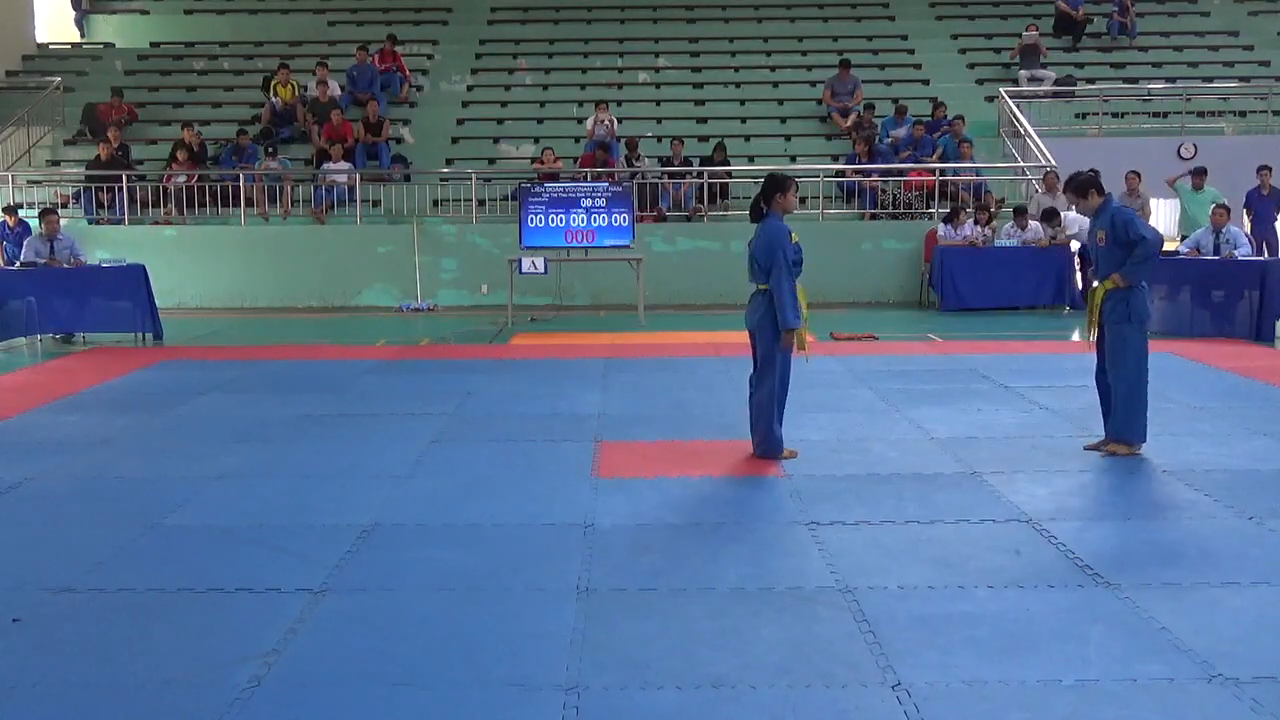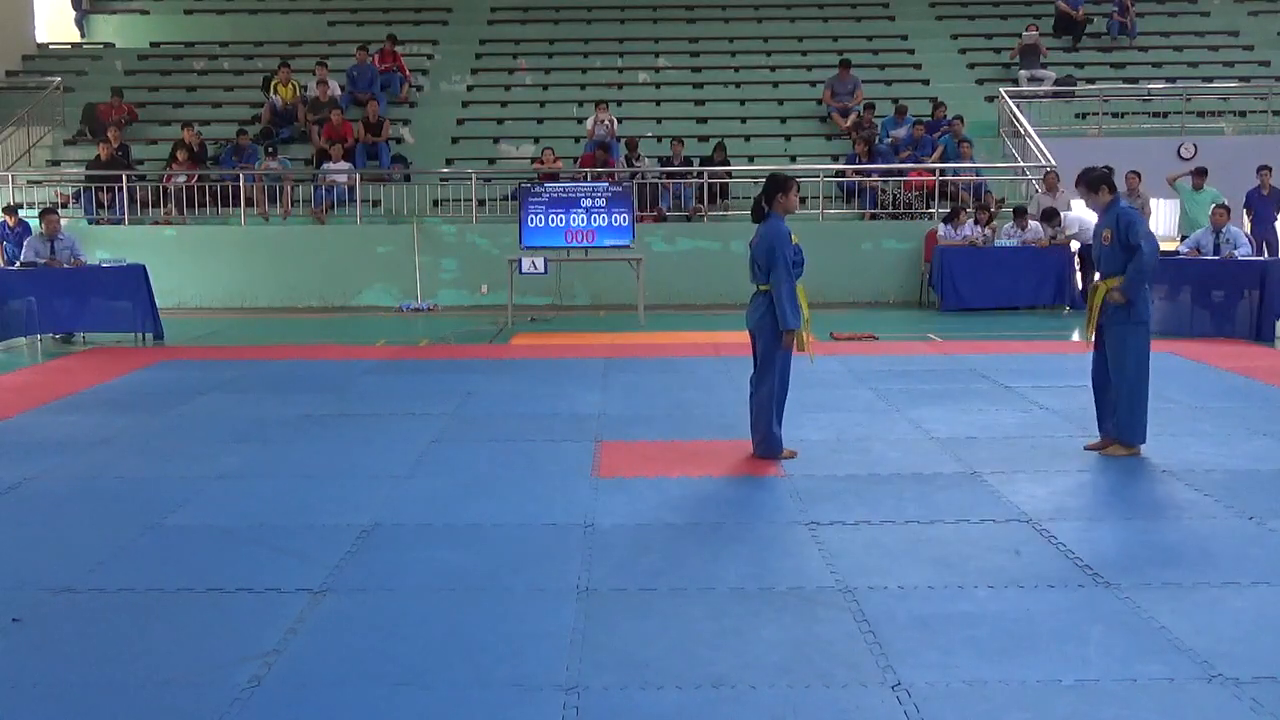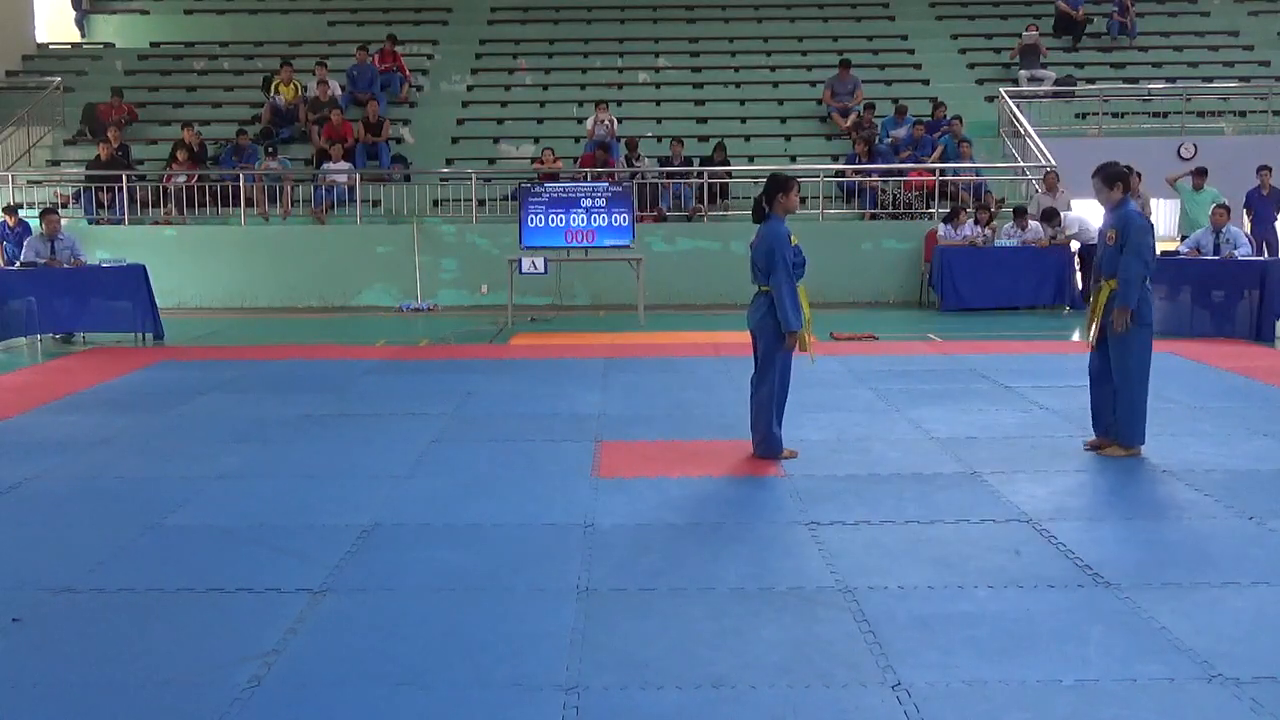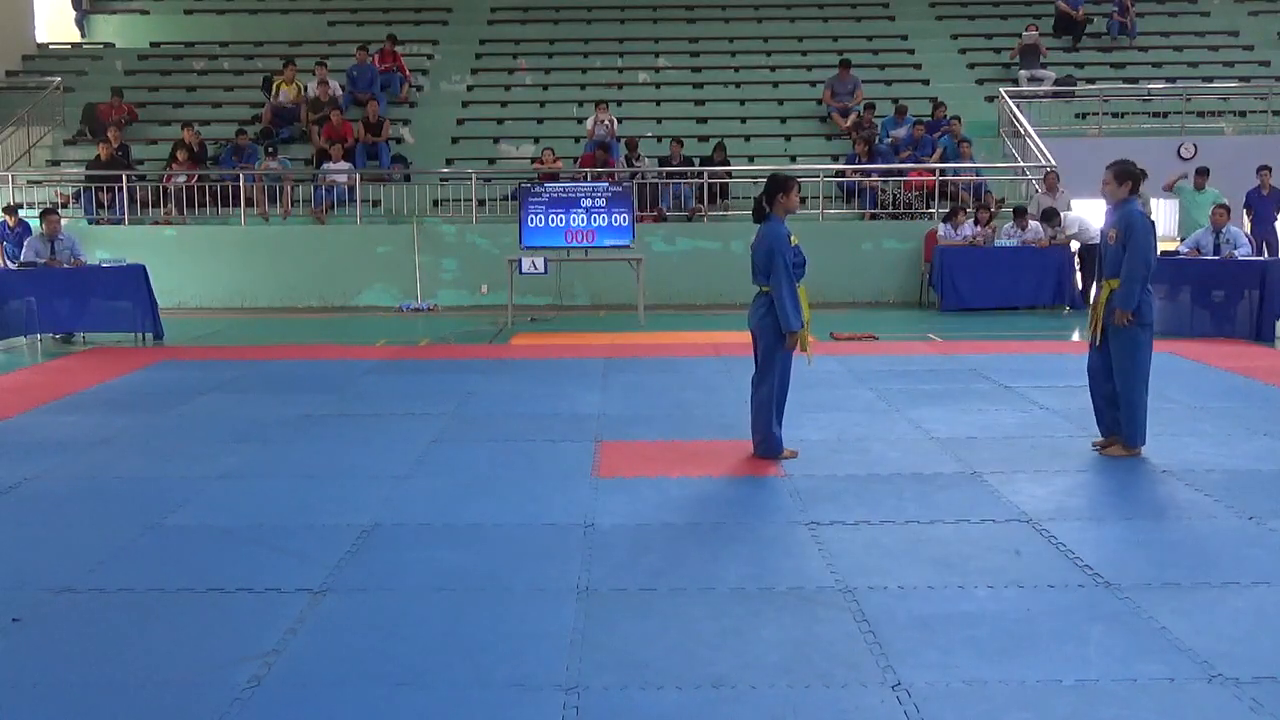
dt=0.2s
person 1, frame 1
left shoulder: (1120, 215)
right shoulder: (1098, 220)
left elbow: (1152, 241)
left wrist: (1127, 276)
right wrist: (1100, 276)
left hip: (1126, 304)
right hip: (1109, 303)
left knee: (1126, 371)
right knee: (1106, 372)
left ankle: (1129, 438)
right ankle: (1114, 434)
person 1, frame 2
left shoulder: (1126, 216)
right shoulder: (1105, 218)
left elbow: (1148, 253)
left wrist: (1125, 290)
right wrist: (1102, 293)
left hip: (1128, 306)
right hip: (1108, 304)
left knee: (1127, 372)
right knee: (1103, 372)
left ankle: (1129, 440)
right ankle: (1111, 434)
person 1, frame 3
left shoulder: (1132, 218)
right shoulder: (1112, 216)
left elbow: (1135, 265)
left wrist: (1124, 307)
right wrist: (1099, 299)
left hip: (1128, 308)
right hip: (1109, 305)
left knee: (1128, 374)
right knee: (1100, 370)
left ankle: (1129, 441)
right ankle: (1108, 433)
person 1, frame 4
left shoulder: (1135, 218)
right shoulder: (1114, 215)
left elbow: (1138, 266)
left wrist: (1124, 305)
right wrist: (1102, 299)
left hip: (1129, 308)
right hip: (1111, 304)
left knee: (1129, 375)
right knee: (1099, 369)
left ankle: (1131, 441)
right ankle: (1114, 431)
person 2, frame 1
left shoulder: (765, 228)
right shoulder: (780, 232)
right elbow: (782, 281)
right wrist: (789, 325)
left hip: (760, 309)
right hip: (773, 313)
left knee: (763, 378)
right knee: (773, 379)
left ankle: (764, 441)
right ankle: (769, 445)
person 2, frame 2
left shoulder: (765, 229)
right shoulder: (780, 232)
right elbow: (782, 282)
right wrist: (789, 325)
left hip: (761, 309)
right hip: (773, 313)
left knee: (764, 378)
right knee: (773, 380)
left ankle: (764, 442)
right ankle: (769, 445)
person 2, frame 3
left shoulder: (767, 229)
right shoulder: (779, 234)
right elbow: (783, 283)
right wrist: (791, 326)
left hip: (763, 311)
right hip: (774, 314)
left knee: (765, 378)
right knee: (773, 380)
left ankle: (764, 442)
right ankle: (769, 445)
person 2, frame 4
left shoulder: (768, 229)
right shoulder: (778, 234)
right elbow: (782, 284)
right wrist: (792, 326)
left hip: (765, 312)
right hip: (775, 315)
left knee: (766, 379)
right knee: (773, 380)
left ankle: (765, 442)
right ankle: (769, 445)
